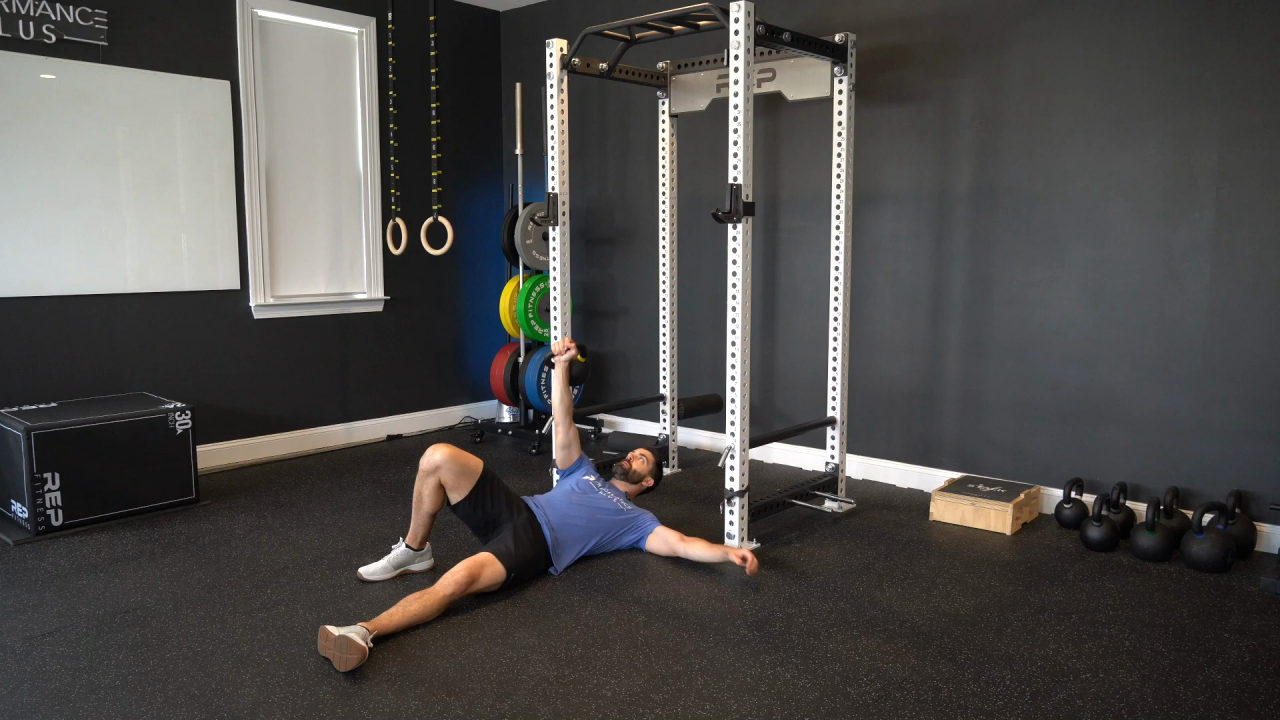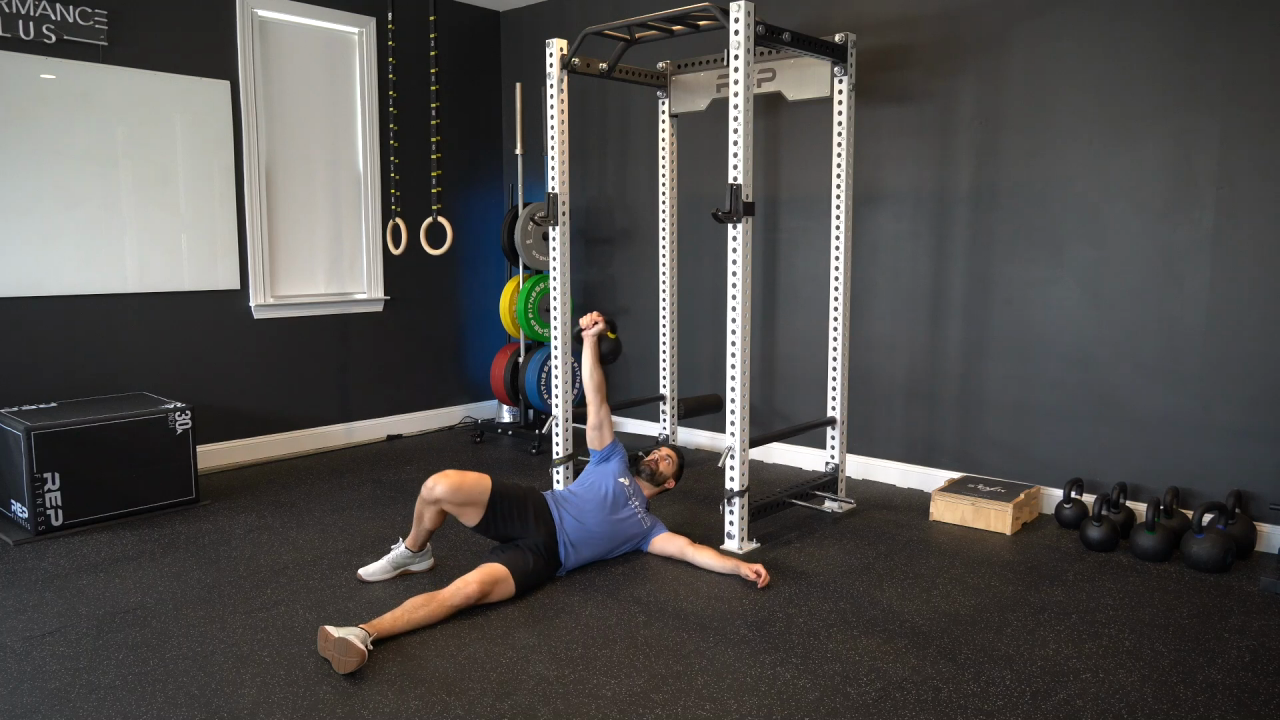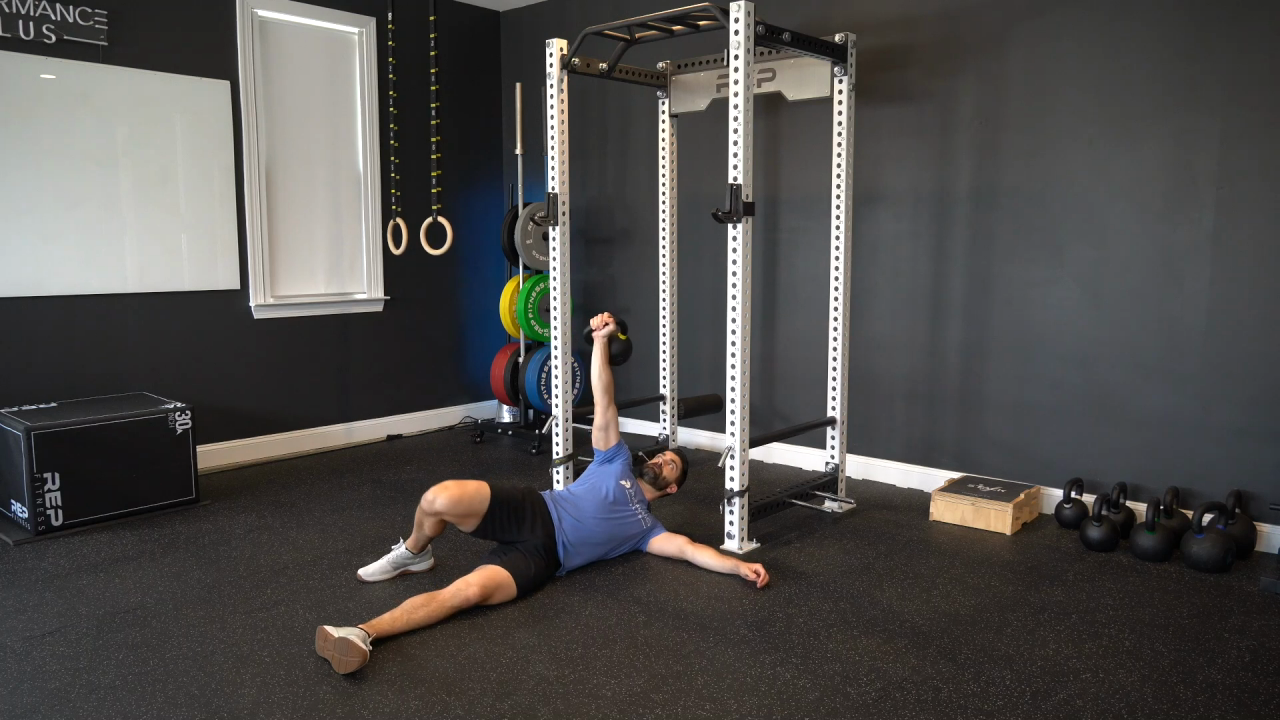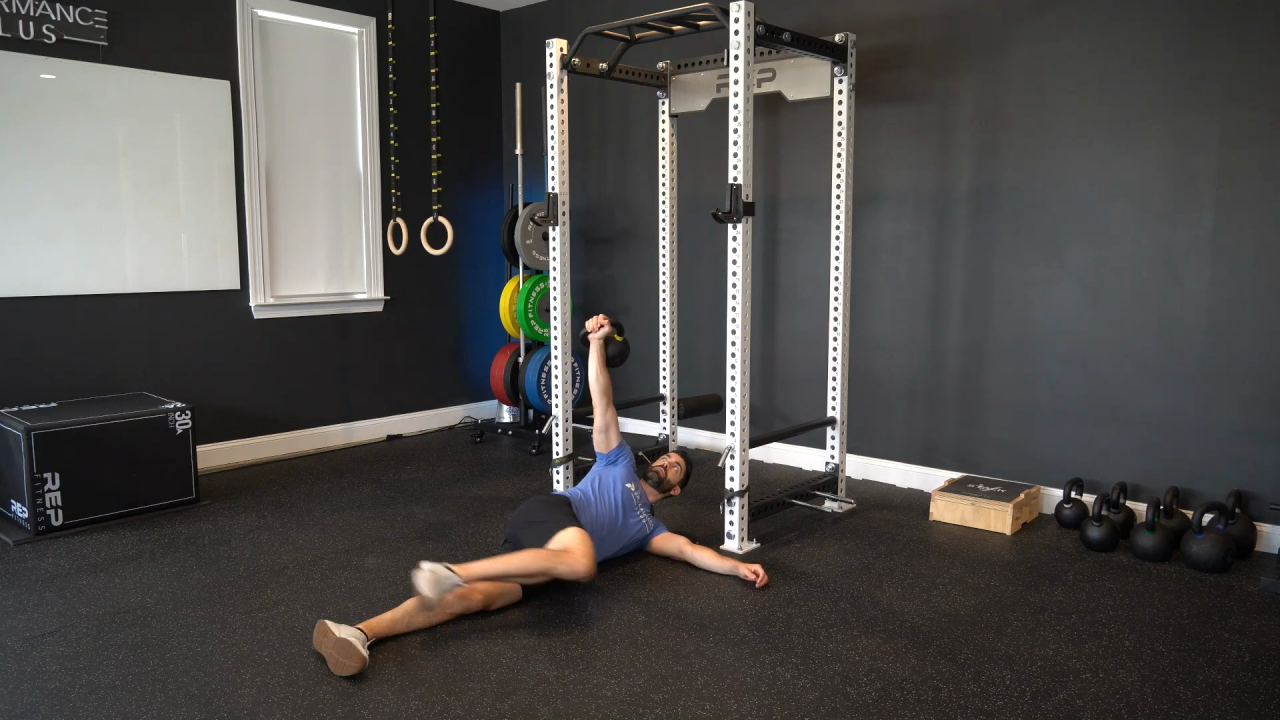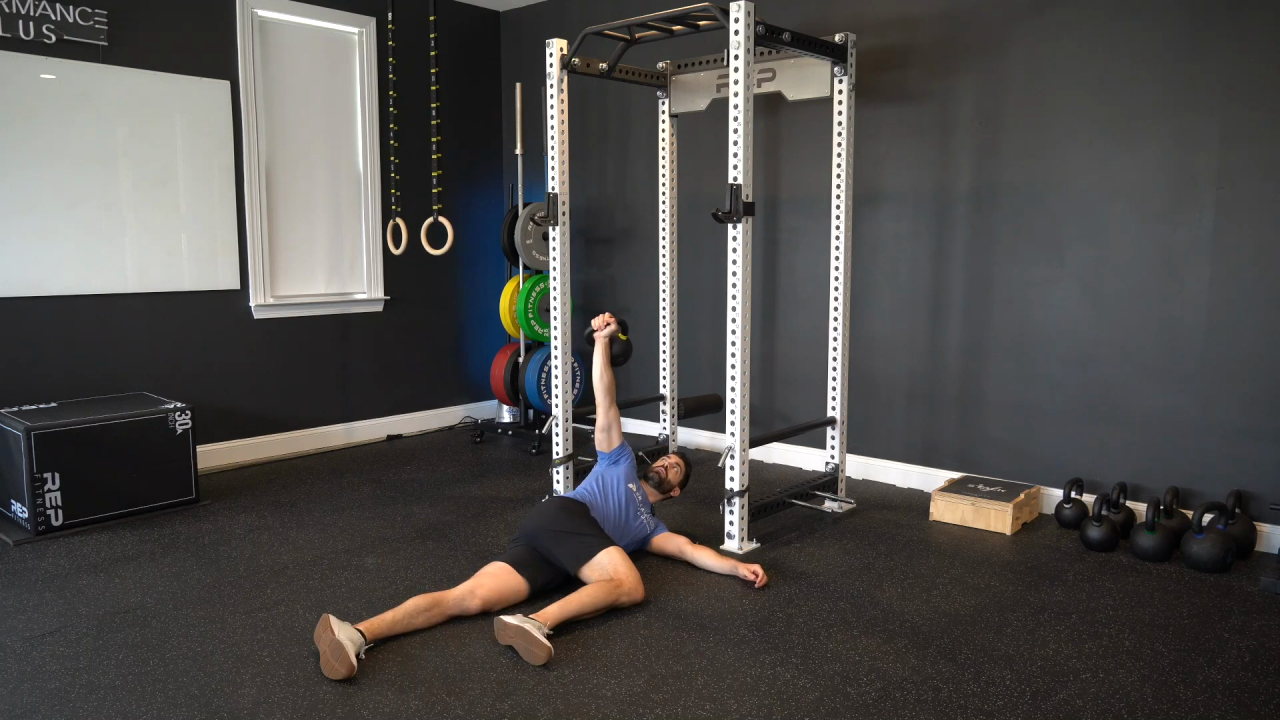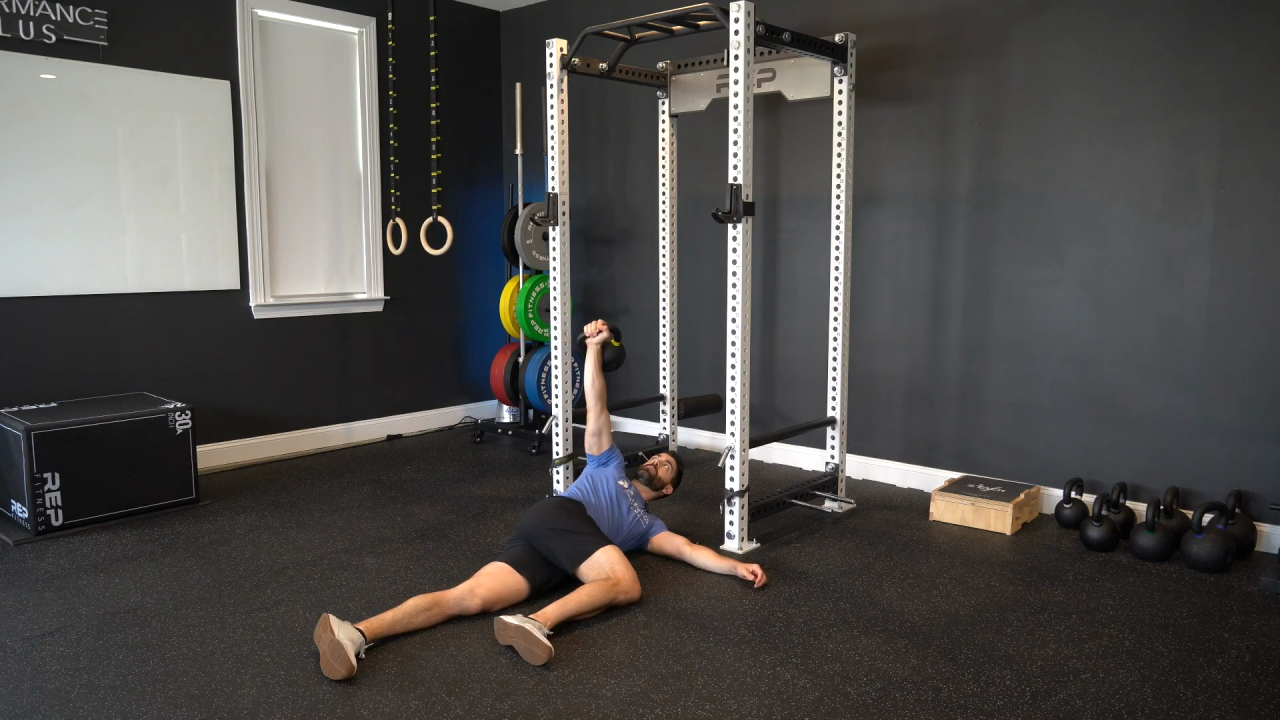
dt=0.5s
person 1, frame 1
left shoulder: (636, 521)
right shoulder: (584, 473)
left elbow: (680, 544)
right elbow: (563, 426)
left wrist: (729, 552)
right wrist: (562, 367)
left hip: (531, 546)
right hip: (514, 511)
left knee: (457, 581)
right knee: (439, 455)
left ankle: (365, 631)
right ankle: (414, 551)
person 1, frame 2
left shoulder: (646, 526)
right shoulder: (614, 461)
left elbow: (689, 550)
right elbow: (596, 404)
left wrist: (743, 566)
right wrist: (591, 339)
left hip: (541, 555)
right hip: (531, 511)
left knee: (467, 591)
right knee: (442, 487)
left ankle: (364, 632)
right ankle: (414, 551)
person 1, frame 3
left shoulder: (646, 526)
right shoulder: (617, 461)
left elbow: (689, 549)
right elbow: (604, 404)
left wrist: (740, 565)
right wrist: (601, 340)
left hip: (542, 556)
right hip: (532, 512)
left knee: (470, 592)
right knee: (442, 498)
left ankle: (363, 633)
right ankle: (415, 553)
person 1, frame 4
left shoulder: (649, 527)
right shoulder: (620, 462)
left elbow: (690, 550)
right elbow: (603, 405)
left wrist: (740, 566)
right wrist: (596, 343)
left hip: (551, 550)
right hip: (551, 513)
left knee: (474, 598)
right knee: (580, 562)
person 1, frame 5
left shoulder: (650, 526)
right shoulder: (620, 462)
left elbow: (689, 550)
right elbow: (606, 405)
left wrist: (739, 566)
right wrist: (603, 341)
left hip: (556, 561)
right hip: (561, 518)
left knee: (470, 600)
left ankle: (397, 631)
person 1, frame 6
left shoulder: (647, 524)
right shoulder: (609, 465)
left elbow: (688, 550)
right elbow: (596, 411)
left wrist: (738, 567)
right wrist: (593, 347)
left hip: (554, 560)
right hip: (556, 517)
left knee: (470, 598)
